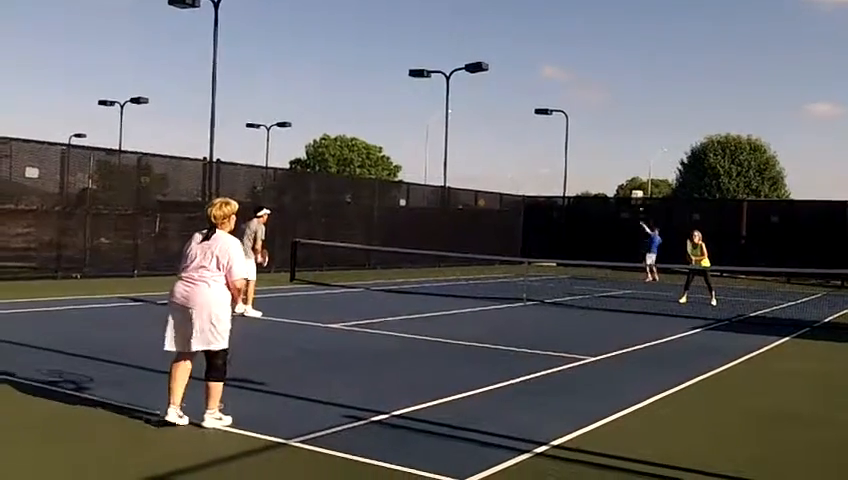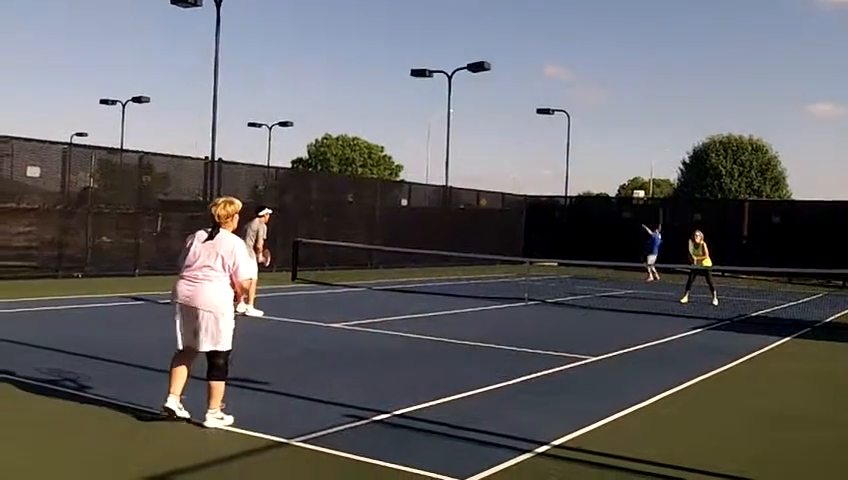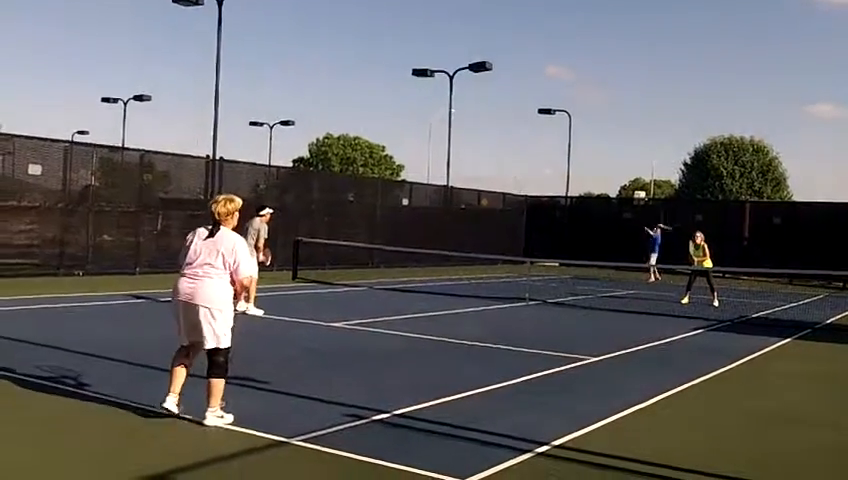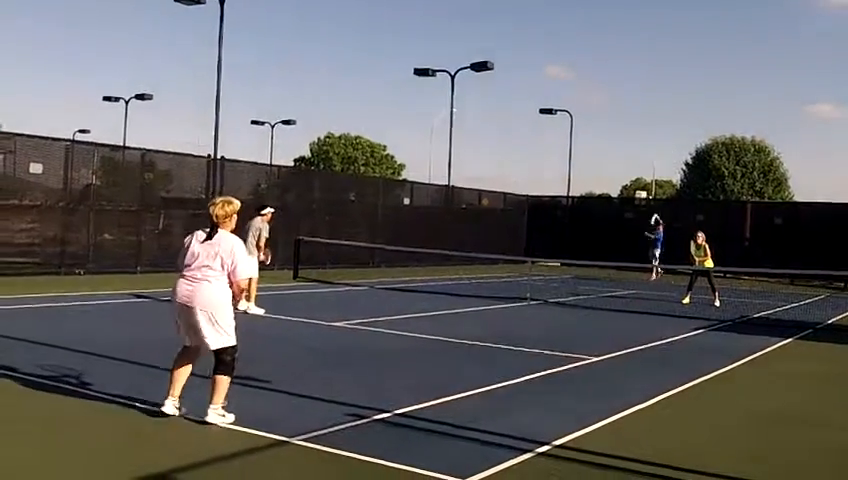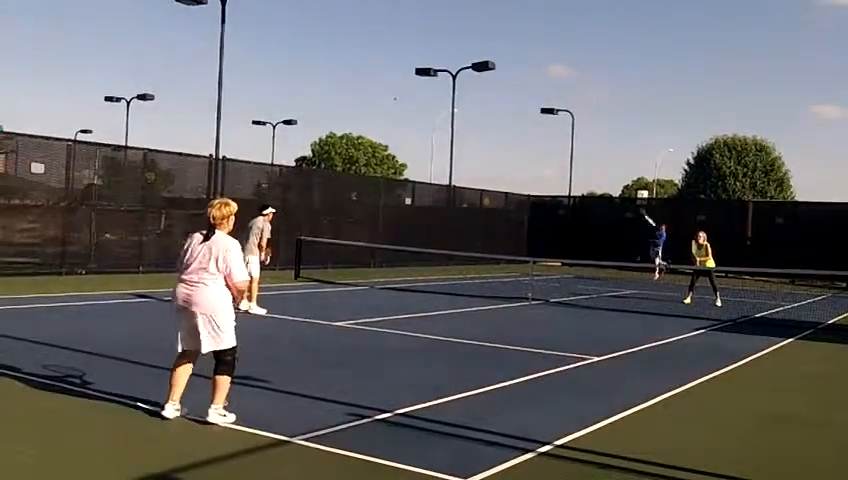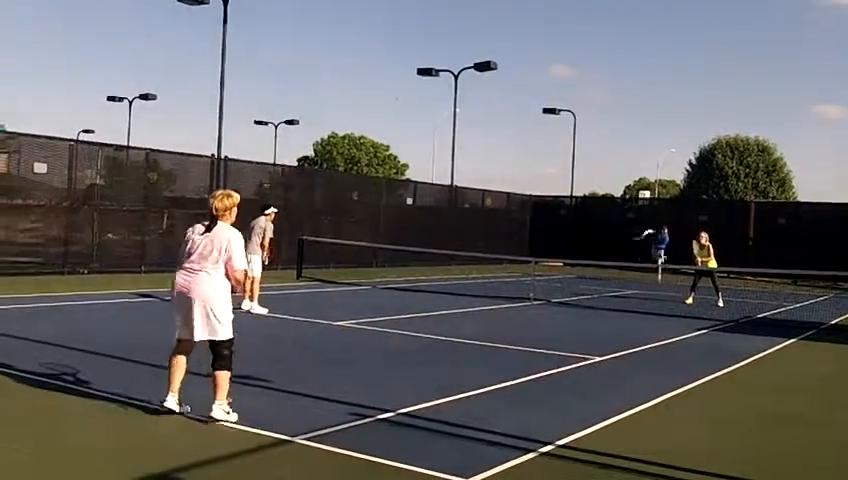
dt=0.1s
person 1, frame 1
left shoulder: (195, 238)
right shoulder: (231, 244)
left elbow: (184, 270)
right elbow: (237, 284)
right wrist: (235, 297)
left hip: (181, 296)
right hip: (210, 303)
left knee: (183, 355)
right knee: (216, 359)
left ankle: (174, 409)
right ankle: (212, 414)
person 1, frame 2
left shoulder: (195, 237)
right shoulder: (235, 244)
left elbow: (183, 266)
right elbow: (243, 283)
right wrist: (235, 293)
left hip: (184, 295)
right hip: (212, 302)
left knee: (186, 349)
right knee: (218, 358)
left ankle: (173, 398)
right ankle: (213, 414)
person 1, frame 3
left shoulder: (195, 234)
right shoulder: (235, 241)
left elbow: (183, 264)
right elbow: (244, 281)
right wrist: (235, 291)
left hip: (185, 292)
right hip: (212, 299)
left knee: (189, 346)
right knee: (218, 355)
left ankle: (172, 397)
right ankle: (213, 412)
person 1, frame 4
left shoulder: (193, 237)
right shoulder: (234, 243)
left elbow: (182, 267)
right elbow: (241, 283)
right wrist: (236, 294)
left hip: (184, 296)
right hip: (212, 302)
left knee: (188, 351)
right knee: (226, 356)
left ankle: (172, 401)
right ankle: (216, 410)
person 1, frame 5
left shoulder: (192, 239)
right shoulder: (230, 245)
left elbow: (182, 269)
right elbow: (239, 285)
right wrist: (235, 295)
left hip: (185, 299)
right hip: (212, 304)
left knee: (188, 352)
right knee: (226, 356)
left ankle: (172, 405)
right ankle: (217, 410)
person 1, frame 6
left shoulder: (194, 230)
right shoulder: (232, 235)
left elbow: (183, 260)
right elbow: (237, 275)
right wrist: (236, 287)
left hip: (184, 288)
right hip: (210, 294)
left knee: (183, 344)
right knee: (223, 349)
left ankle: (171, 396)
right ankle: (220, 405)
